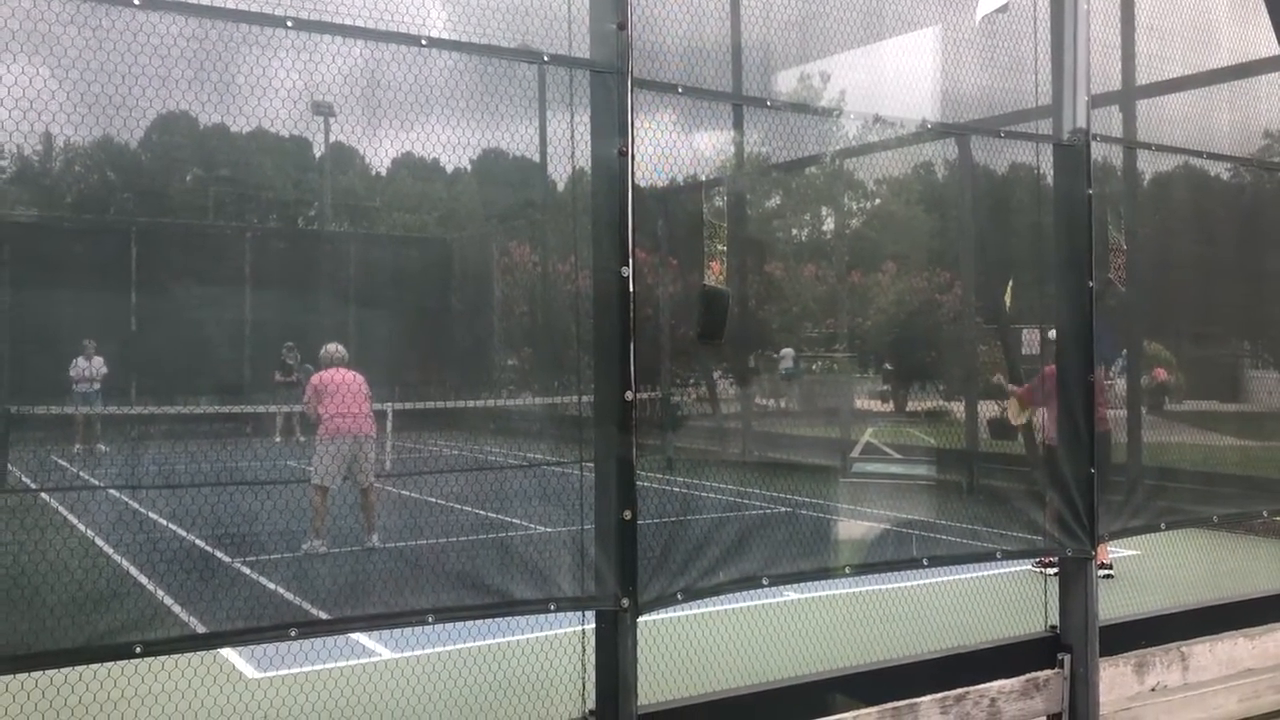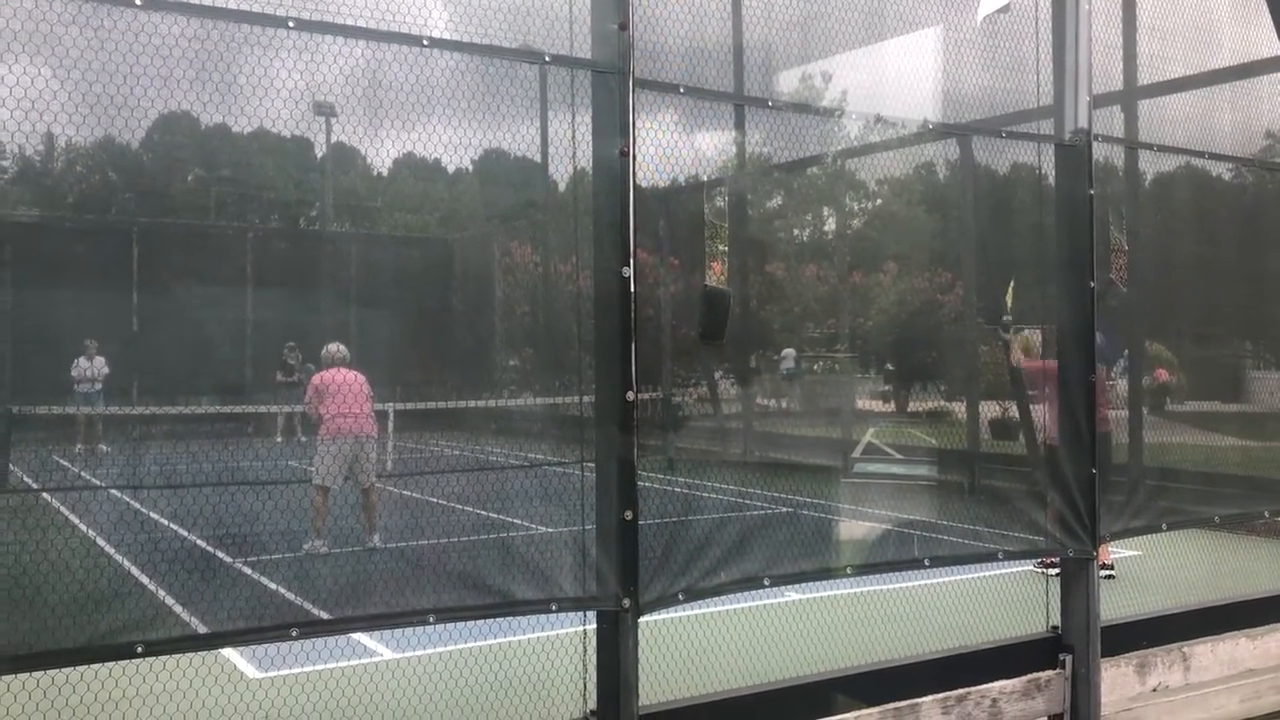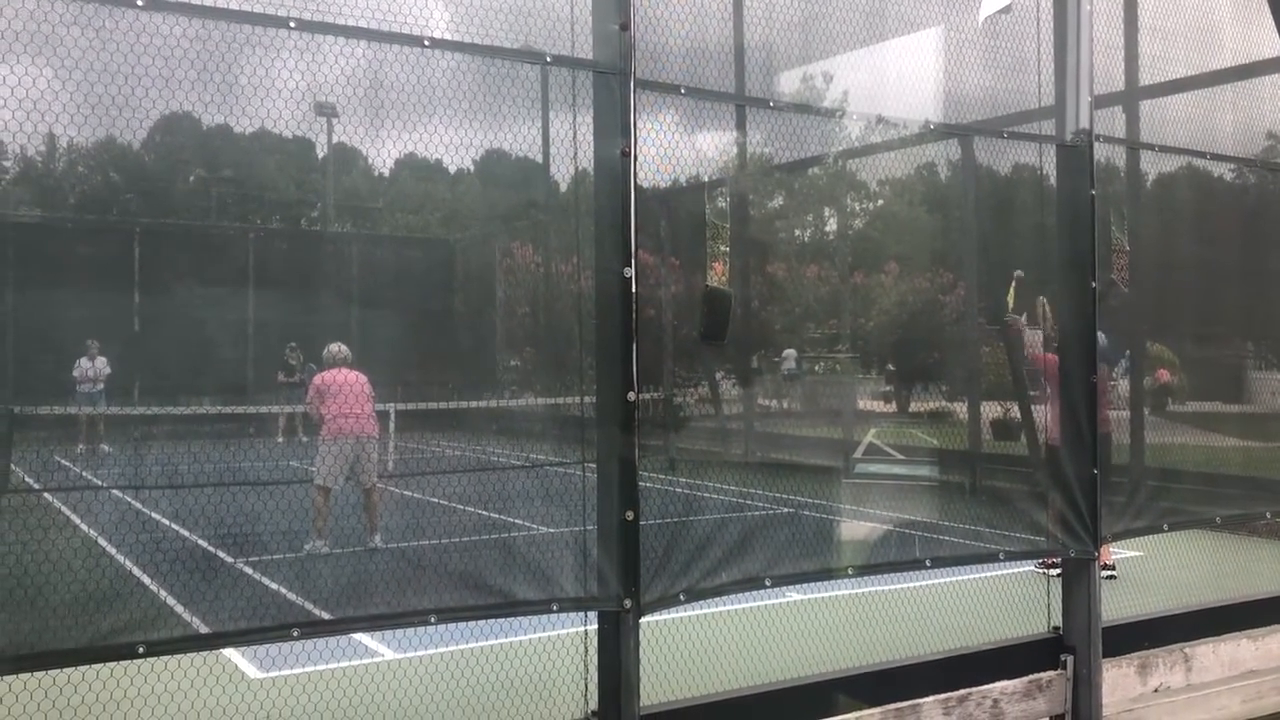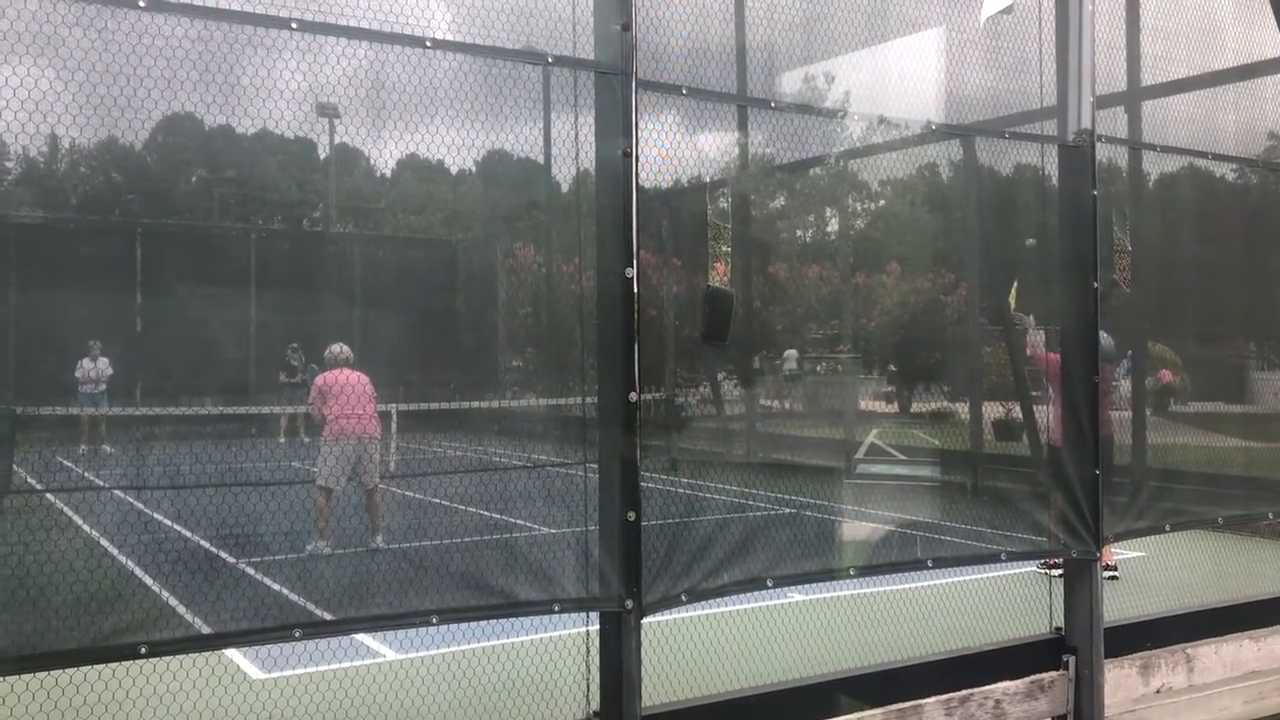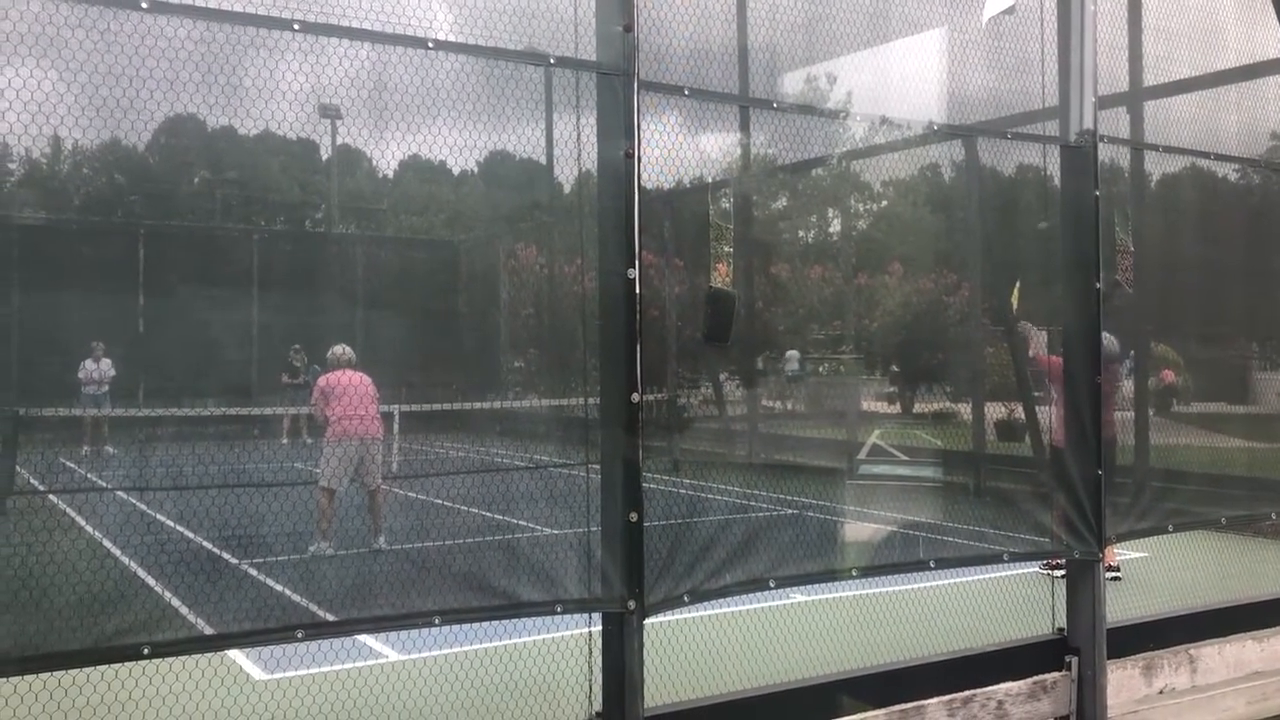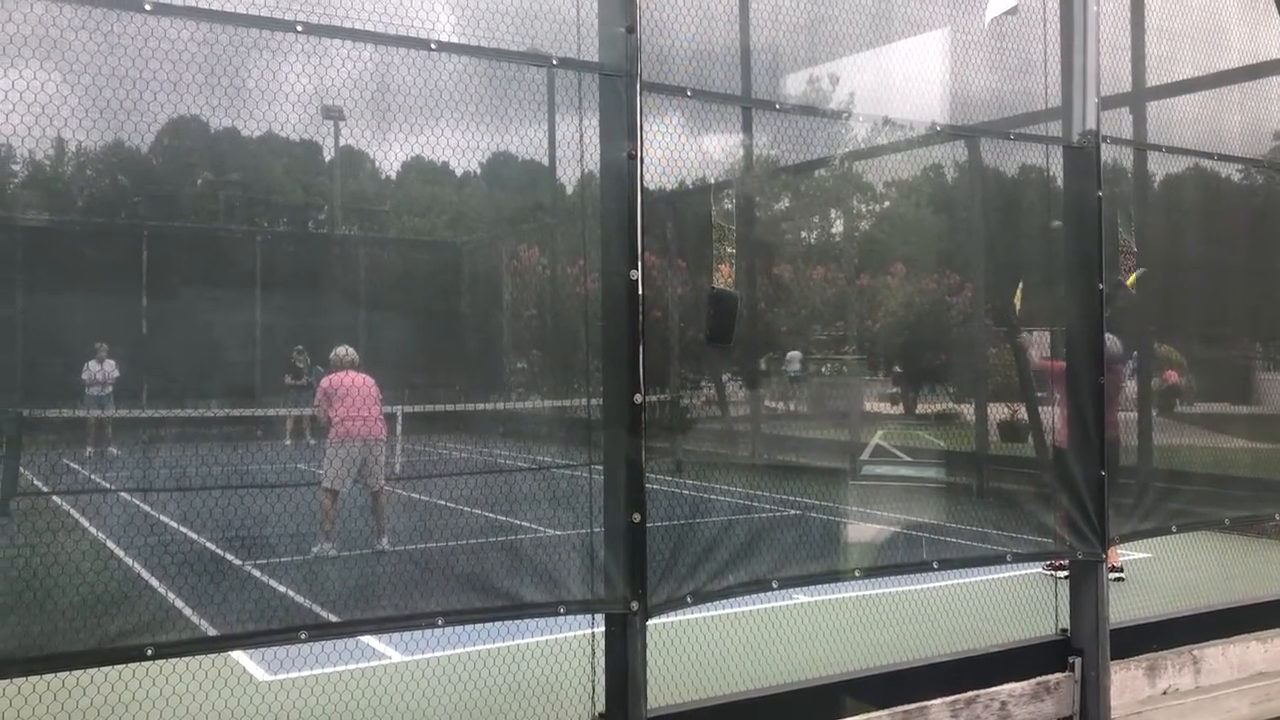
dt=0.1s
person 1, frame 1
left shoulder: (1052, 374)
right shoulder: (1097, 373)
left elbow: (1024, 396)
left wrist: (1004, 385)
right hip: (1098, 439)
left ankle: (1051, 558)
right ankle: (1102, 558)
person 1, frame 2
left shoulder: (1055, 370)
right shoulder: (1096, 372)
left elbow: (1022, 364)
left wrist: (1013, 343)
right wrist: (1038, 351)
left hip: (1063, 444)
right hip: (1099, 440)
left ankle: (1053, 559)
right ankle: (1104, 559)
person 1, frame 3
left shoulder: (1061, 368)
right shoulder: (1101, 371)
left elbow: (1033, 354)
left wrist: (1022, 327)
right wrist: (1053, 339)
left hip: (1064, 444)
right hip: (1099, 441)
left ankle: (1054, 559)
right ankle: (1105, 558)
person 1, frame 4
left shoulder: (1063, 367)
right shoulder: (1105, 372)
left elbow: (1035, 351)
left wrist: (1031, 328)
left hip: (1066, 445)
right hip: (1101, 442)
left ankle: (1056, 559)
right ankle: (1107, 559)
person 1, frame 5
left shoulder: (1067, 372)
right shoulder: (1111, 375)
left elbow: (1037, 355)
left wrist: (1030, 334)
left hip: (1068, 447)
right hip: (1103, 444)
left knee: (1062, 503)
left ankle: (1058, 561)
right ankle: (1110, 560)
person 1, frame 6
left shoulder: (1069, 373)
right shoulder: (1115, 376)
left elbow: (1037, 363)
left wrist: (1029, 346)
left hip: (1071, 448)
right hip: (1107, 446)
left ankle: (1062, 561)
right ankle: (1113, 561)
person 2, frame 1
left shoulder: (317, 379)
right shoulder: (359, 378)
left elbow: (311, 412)
left hip: (334, 433)
right hip: (364, 431)
left knee: (320, 487)
right knee: (366, 486)
left ankle: (317, 540)
right ankle: (372, 536)
person 2, frame 2
left shoulder: (318, 379)
right shoulder: (361, 378)
left elbow: (312, 412)
left hip: (335, 433)
right hip: (366, 432)
left knee: (321, 487)
right knee: (368, 486)
left ankle: (318, 540)
right ankle: (373, 536)
person 2, frame 3
left shoulder: (320, 379)
right shoulder: (362, 378)
left elbow: (314, 413)
left hip: (337, 433)
right hip: (367, 432)
left knee: (322, 487)
right knee: (369, 486)
left ankle: (319, 540)
right ankle: (374, 536)
person 2, frame 4
left shoulder: (322, 380)
right shoulder: (364, 379)
left elbow: (316, 413)
left hip: (338, 435)
right hip: (369, 433)
left knee: (324, 488)
right knee: (371, 487)
left ankle: (321, 541)
right ankle: (376, 537)
person 2, frame 5
left shoulder: (324, 381)
right shoulder: (367, 380)
left elbow: (319, 415)
left hip: (341, 436)
right hip: (372, 434)
left knee: (327, 489)
right knee: (374, 488)
left ankle: (324, 542)
right ankle: (379, 538)
person 2, frame 6
left shoulder: (327, 382)
right shoulder: (370, 381)
left elbow: (322, 416)
left hip: (344, 437)
right hip: (375, 435)
left knee: (330, 490)
right knee: (377, 489)
left ankle: (327, 543)
right ankle: (382, 539)
